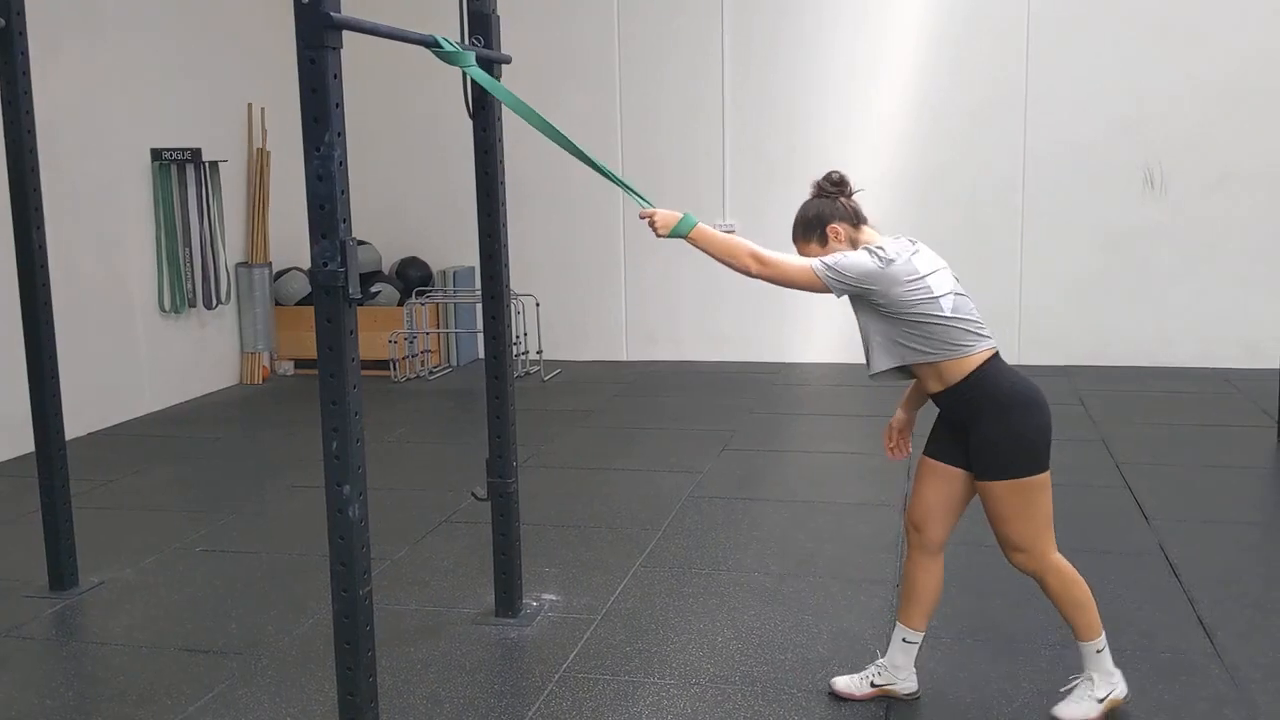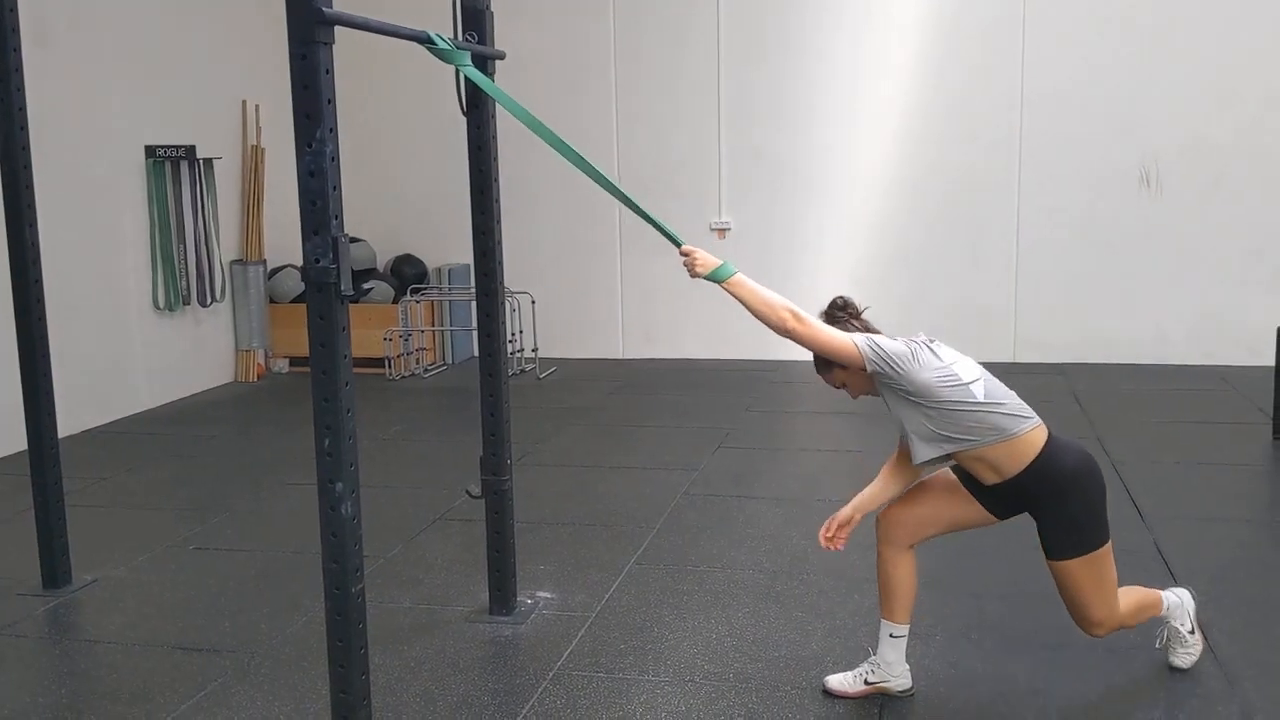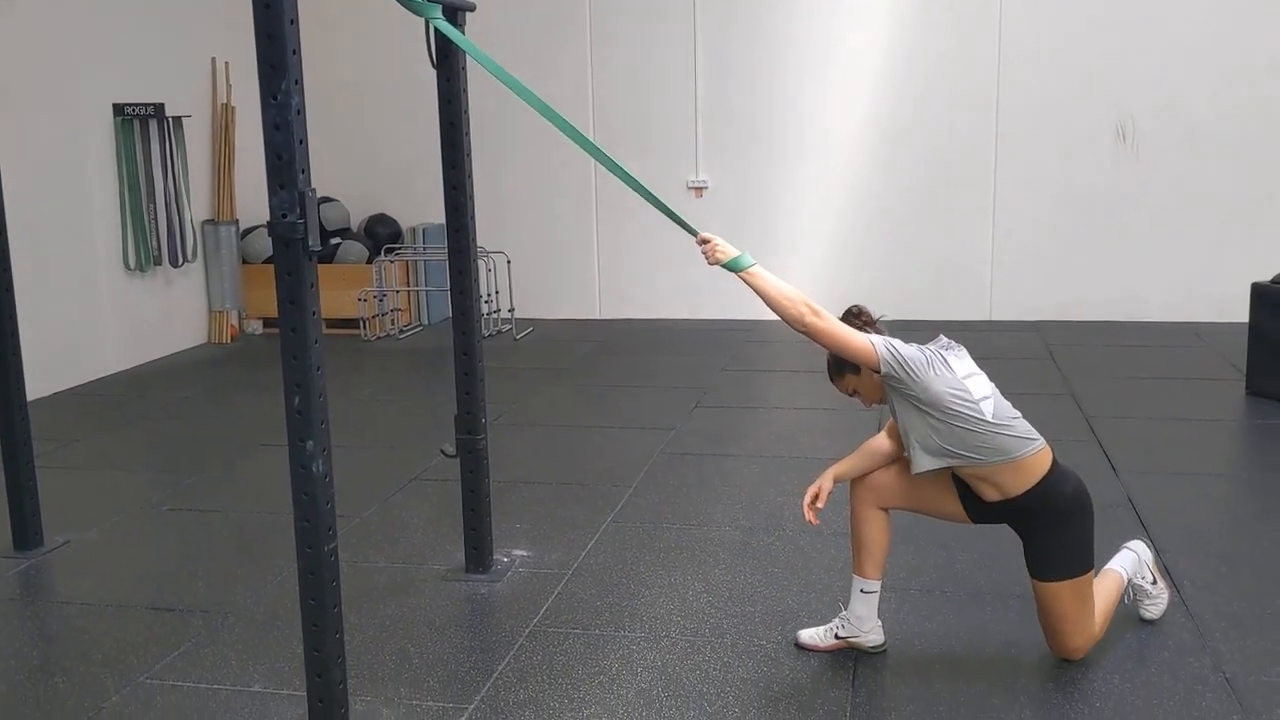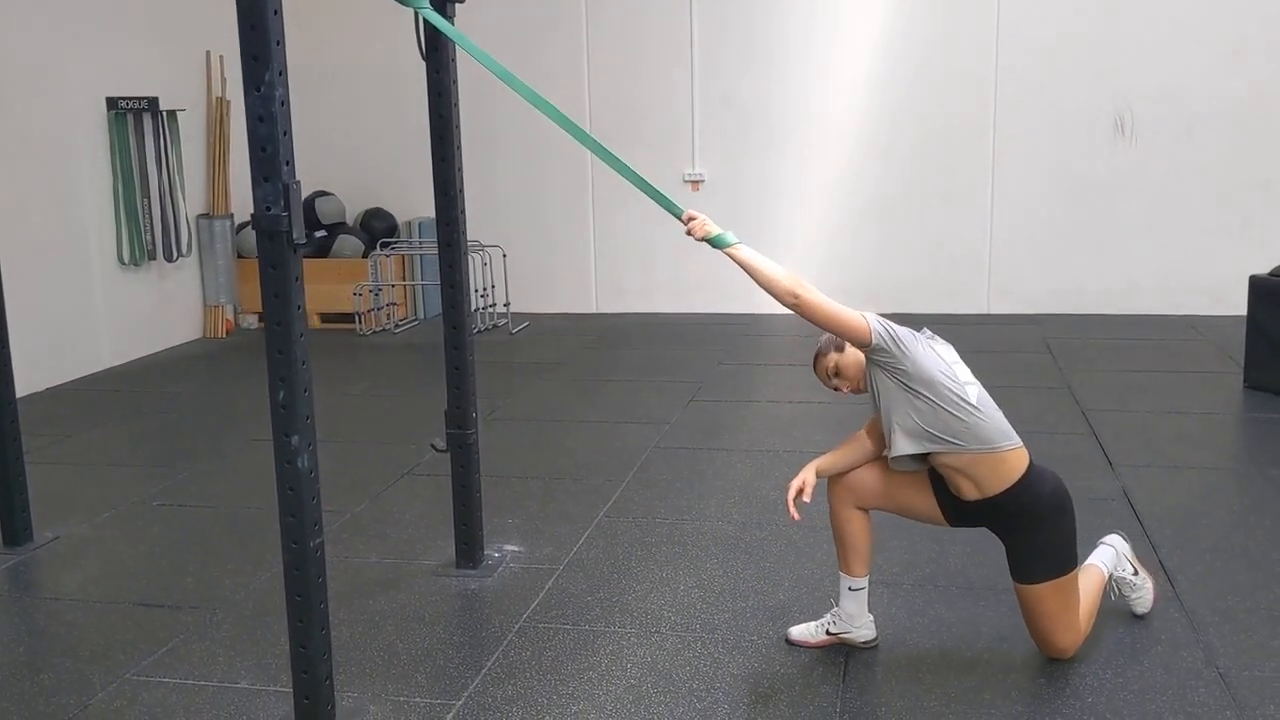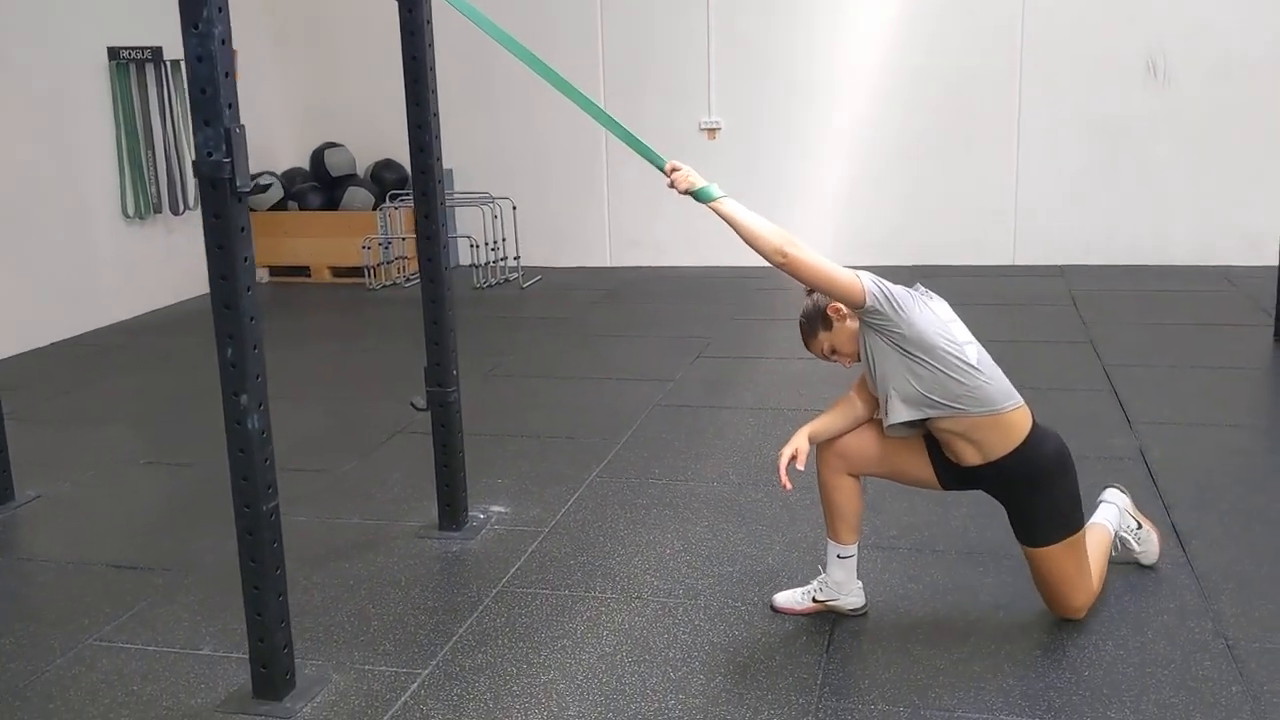
dt=1s
person 1, frame 1
left shoulder: (871, 266)
right shoulder: (902, 253)
left elbow: (760, 263)
left wrist: (683, 226)
right wrist: (908, 407)
left hip: (1003, 412)
right hip: (963, 415)
left knee: (1030, 554)
right knee: (923, 533)
right ankle: (897, 671)
person 1, frame 2
left shoulder: (898, 358)
right shoulder: (903, 370)
left elbow: (795, 323)
right elbow: (910, 459)
left wrist: (723, 273)
right wrist: (855, 509)
left hip: (1060, 482)
right hip: (1005, 477)
left knee: (1097, 618)
right knee: (894, 526)
left ankle: (1173, 605)
right ankle: (890, 668)
person 1, frame 3
left shoulder: (912, 366)
right shoulder: (913, 374)
left elbow: (809, 318)
right elbow: (894, 440)
left wrist: (739, 263)
right wrist: (833, 474)
left hip: (1052, 504)
right hip: (989, 490)
left knee: (1072, 647)
right knee: (869, 485)
left ankle: (1129, 564)
right ankle: (862, 624)
person 1, frame 4
left shoulder: (897, 348)
right shoulder: (891, 377)
left elbow: (798, 296)
right elbow: (873, 440)
left wrist: (724, 240)
right wrist: (815, 468)
left hip: (1030, 506)
right hip: (964, 493)
left knee: (1060, 646)
right knee: (846, 485)
left ankle: (1109, 560)
right ankle: (852, 621)
person 1, frame 5
left shoulder: (890, 308)
right shoulder: (878, 334)
left elbow: (786, 253)
right elbow: (863, 400)
left wrist: (709, 193)
right wrist: (805, 433)
left hip: (1030, 466)
right hip: (959, 457)
left knee: (1072, 607)
right knee: (836, 452)
left ankle: (1112, 516)
right ankle: (840, 588)
